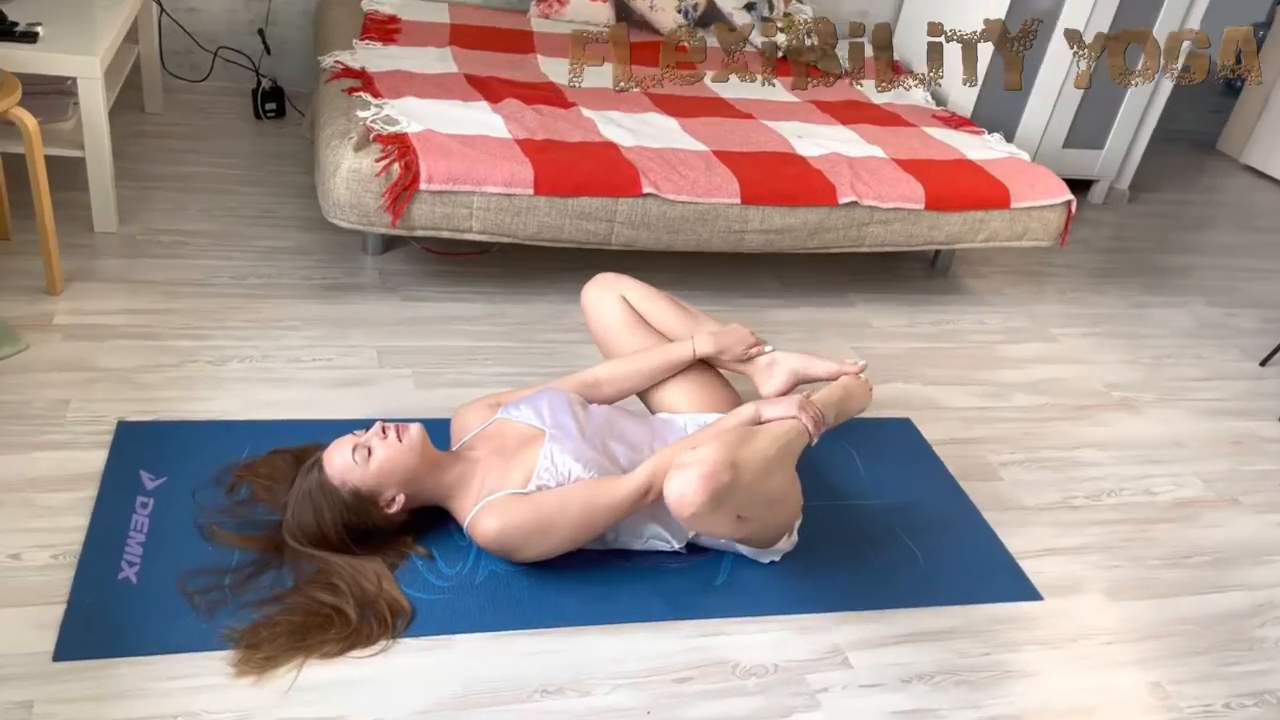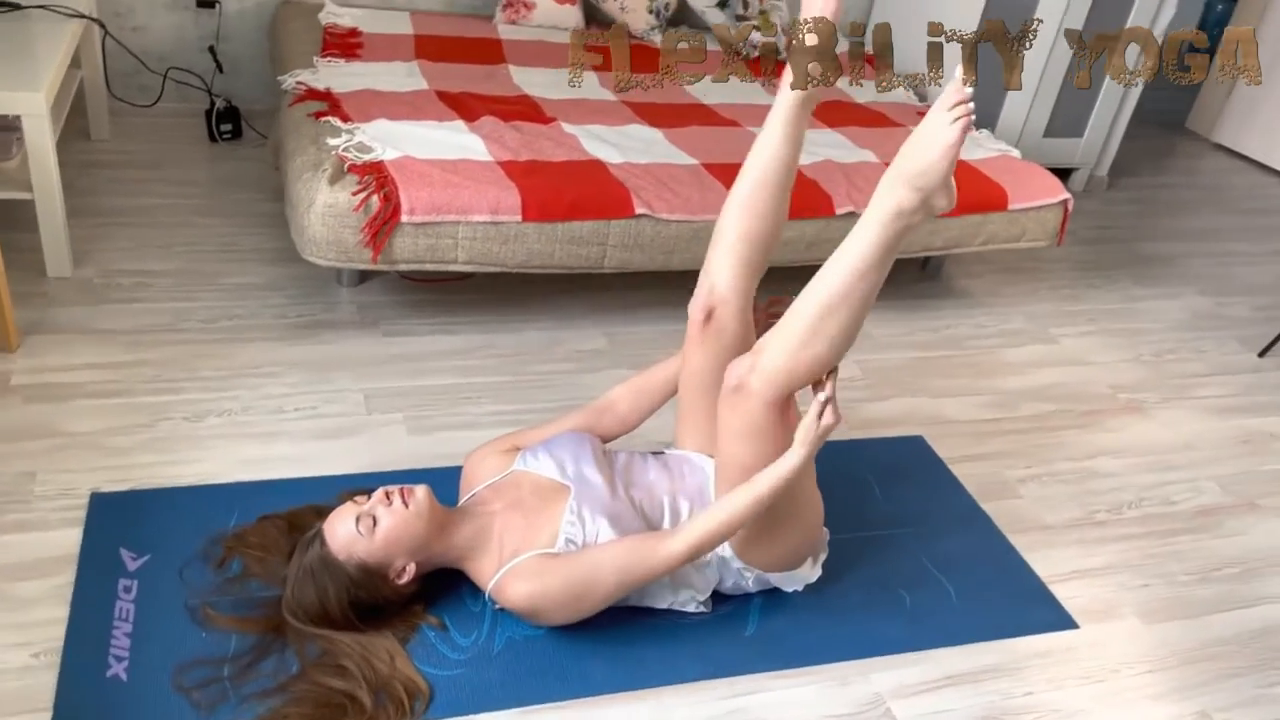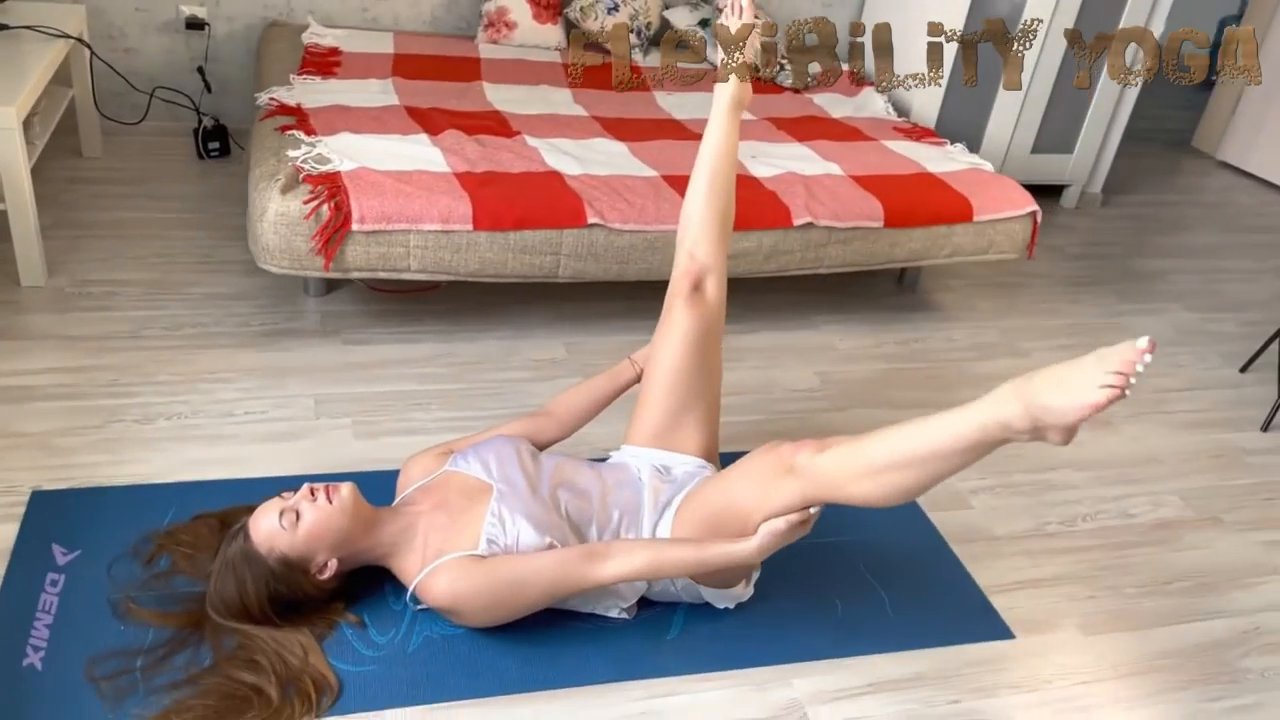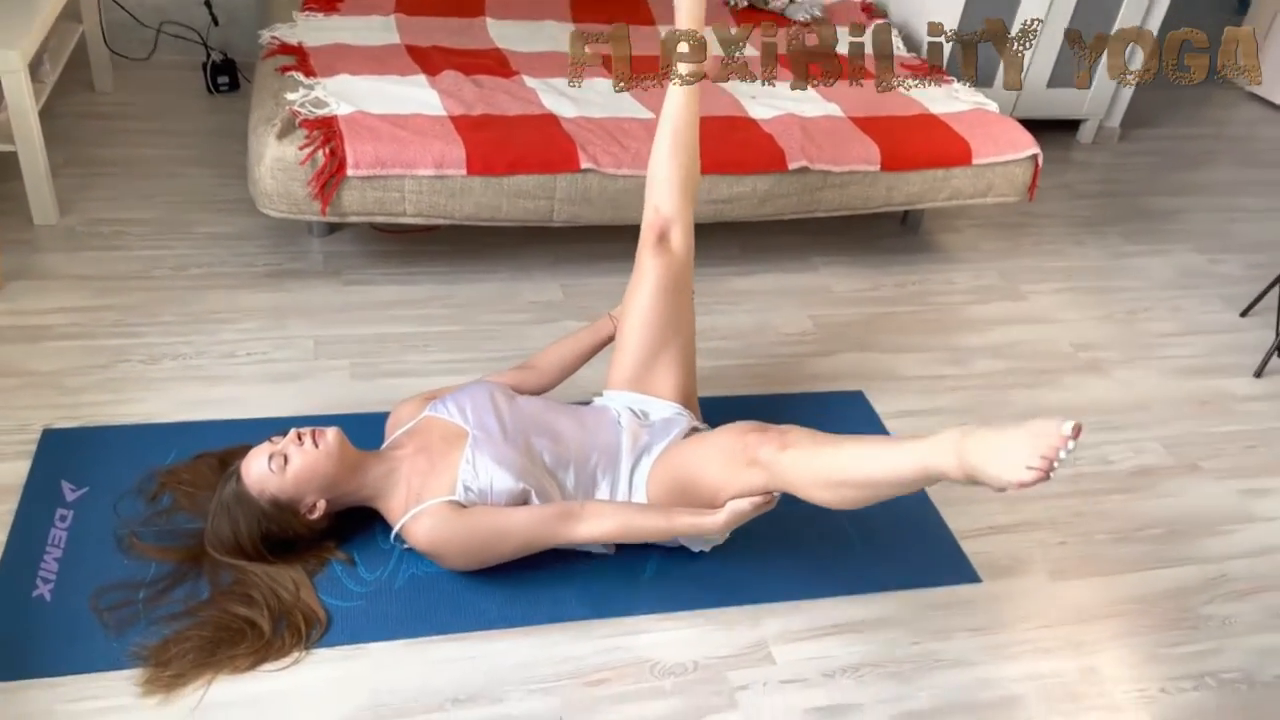
dt=1s
person 1, frame 1
left shoulder: (471, 421)
right shoulder: (496, 522)
left elbow: (591, 386)
right elbow: (643, 486)
left wrist: (702, 347)
right wrist: (747, 414)
left hip: (710, 435)
right hip: (749, 516)
left knee: (607, 290)
right knee: (697, 480)
left ankle: (772, 369)
right ankle: (827, 405)
person 1, frame 2
left shoulder: (484, 470)
right shoulder: (519, 587)
left elbow: (607, 414)
right elbow: (671, 552)
left wrist: (704, 351)
right wrist: (789, 472)
left hip: (701, 475)
right hip: (758, 544)
left knee: (718, 308)
right knee: (754, 379)
left ankle: (799, 82)
right ankle: (900, 193)
person 1, frame 3
left shoulder: (420, 474)
right shoulder: (448, 585)
left elbow: (539, 423)
right elbow: (605, 566)
left wrist: (640, 362)
right wrist: (748, 546)
left hip: (650, 476)
right hip: (682, 536)
left knee: (697, 280)
right knee: (798, 466)
left ankle: (731, 86)
right ankle: (1019, 408)
person 1, frame 4
left shoulder: (406, 419)
right shoulder: (428, 529)
left elbow: (522, 379)
right elbow: (568, 524)
left wrist: (620, 322)
right wrist: (711, 516)
left hip: (632, 419)
right hip: (652, 473)
left knee: (664, 231)
right knee: (761, 449)
right ankle: (961, 451)
